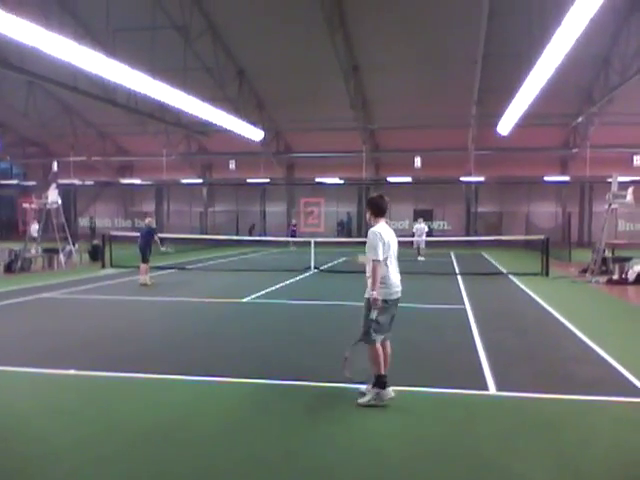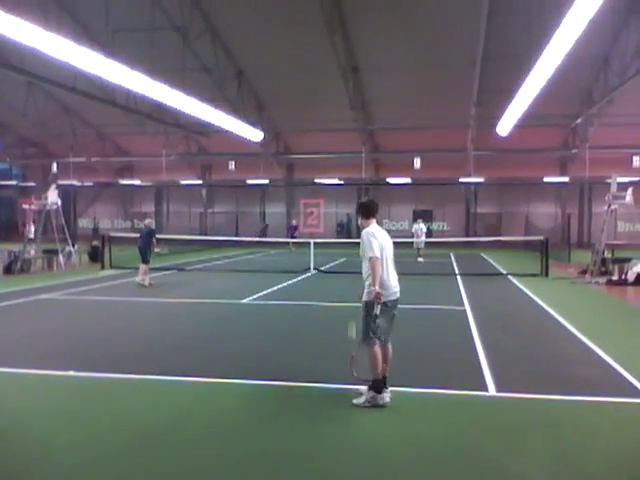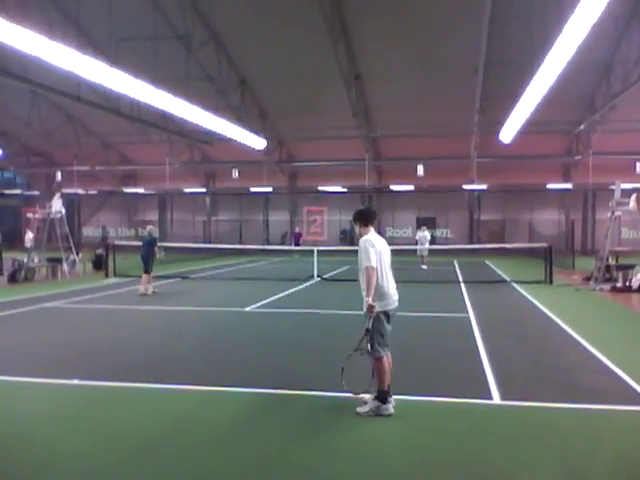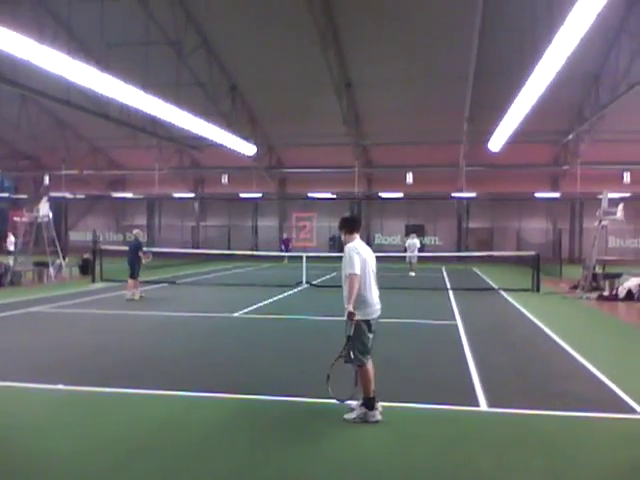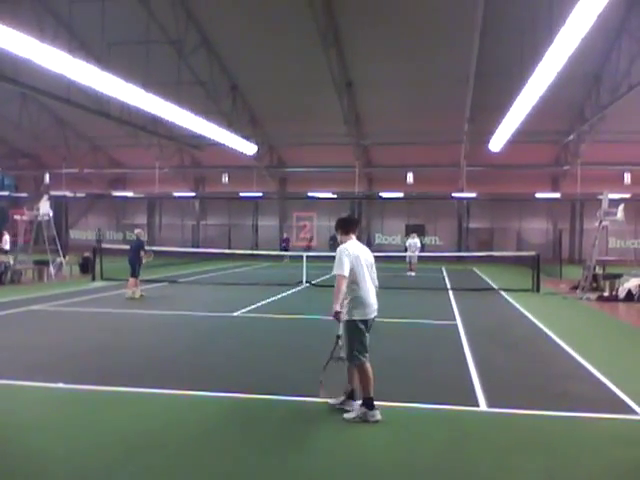
dt=0.3s
person 1, frame 1
left shoulder: (375, 232)
right shoulder: (389, 231)
left elbow: (376, 264)
left wrist: (374, 291)
left hip: (381, 292)
right hip: (393, 290)
left knee: (371, 338)
right knee: (383, 338)
left ankle: (381, 387)
right ankle: (381, 384)
person 1, frame 2
left shoulder: (368, 232)
right shoulder: (382, 232)
left elbow: (375, 260)
left wrist: (375, 286)
left hip: (379, 293)
right hip: (392, 292)
left knee: (371, 340)
right knee: (384, 339)
left ankle: (377, 391)
right ankle: (382, 385)
person 1, frame 3
left shoulder: (366, 241)
right shoulder: (380, 240)
left elbow: (371, 269)
left wrist: (369, 297)
left hip: (378, 302)
right hip: (389, 300)
left knee: (377, 352)
right knee: (384, 349)
left ankle: (382, 402)
right ankle: (385, 394)
person 1, frame 4
left shoulder: (351, 248)
right shoulder: (366, 249)
left elbow: (354, 277)
left wrist: (349, 305)
left hip: (360, 310)
right hip: (371, 308)
left knee: (361, 359)
right knee: (365, 357)
left ankle: (370, 409)
right ankle: (370, 401)
person 1, frame 5
left shoulder: (344, 249)
right shoulder: (365, 250)
left elbow: (341, 278)
left wrist: (337, 304)
left hip: (357, 309)
right hip: (368, 307)
left knee: (359, 358)
right knee: (354, 355)
left ankle: (369, 408)
right ankle: (349, 397)
